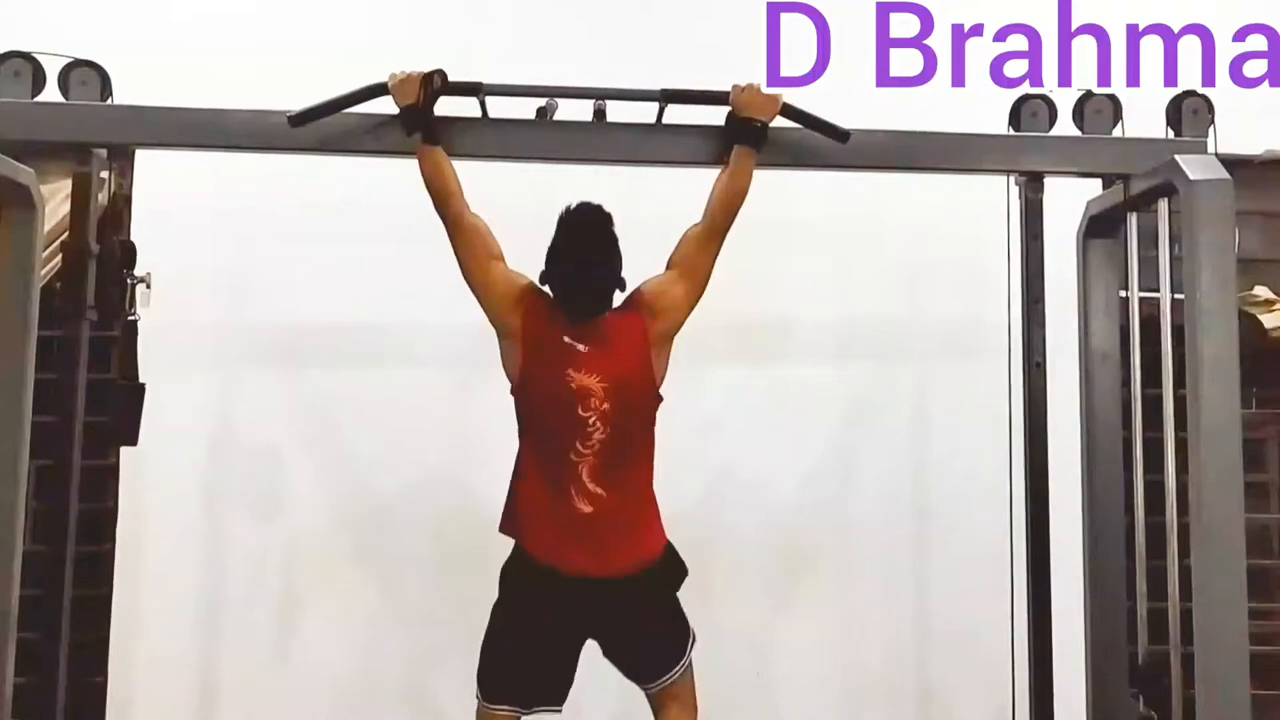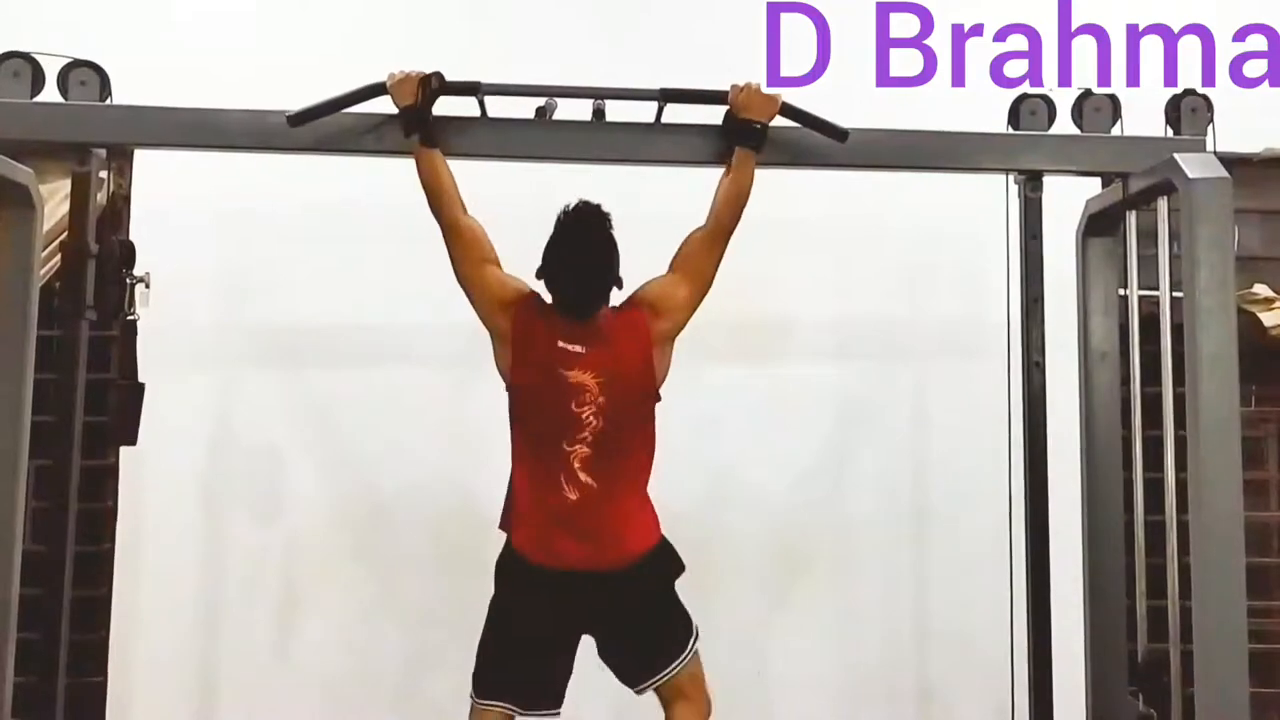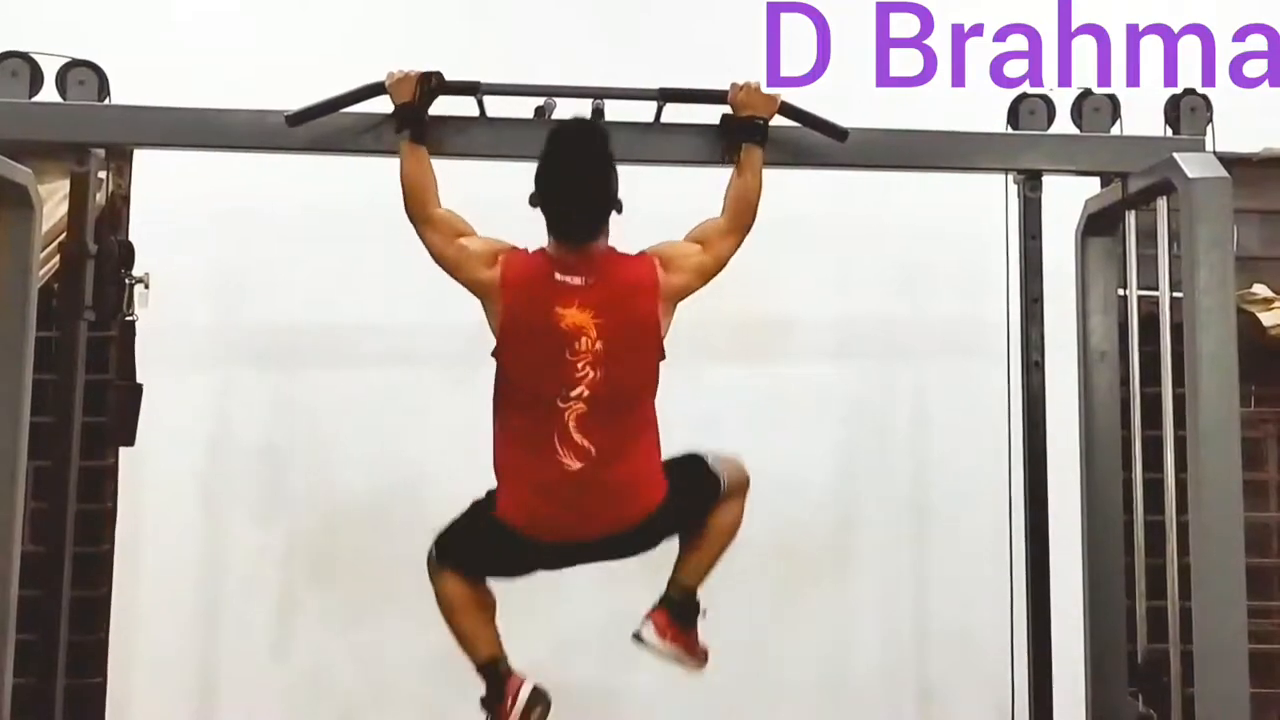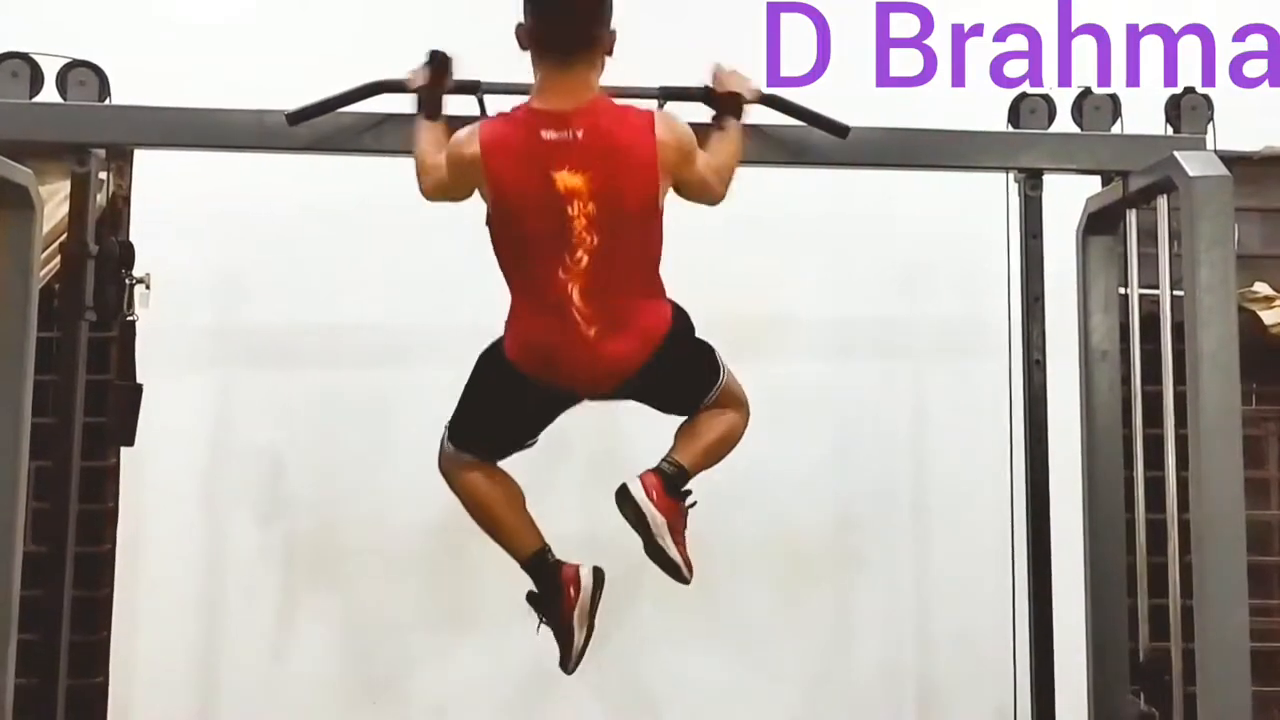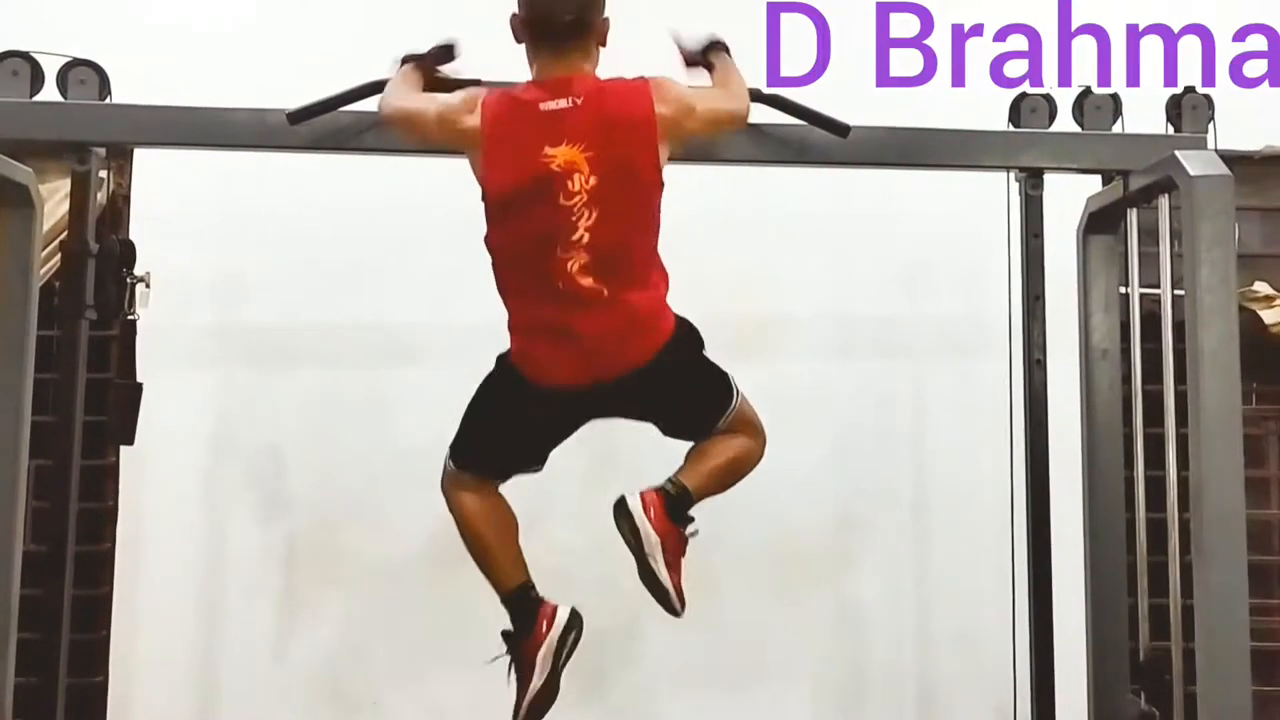
dt=0.2s
person 1, frame 1
left shoulder: (519, 324)
right shoulder: (651, 329)
left elbow: (458, 217)
right elbow: (713, 227)
left wrist: (420, 123)
right wrist: (746, 134)
left hip: (540, 574)
right hip: (635, 571)
person 1, frame 2
left shoulder: (513, 326)
right shoulder: (650, 330)
left elbow: (456, 223)
right elbow: (715, 232)
left wrist: (419, 125)
right wrist: (748, 135)
left hip: (535, 570)
right hip: (630, 567)
person 1, frame 3
left shoulder: (500, 278)
right shoulder: (656, 281)
left elbow: (426, 216)
right elbow: (733, 225)
left wrist: (413, 122)
right wrist: (753, 131)
left hip: (526, 525)
right hip: (633, 511)
left knee: (448, 563)
right knee: (730, 480)
right ankle: (675, 610)
person 1, frame 4
left shoulder: (487, 147)
right shoulder: (654, 136)
left elbow: (433, 176)
right elbow: (715, 182)
left wrist: (427, 103)
right wrist: (732, 108)
left hip: (532, 359)
right hip: (641, 348)
left knee: (461, 459)
right knee: (729, 406)
left ankle: (554, 579)
right ankle: (665, 482)
person 1, frame 5
left shoulder: (482, 117)
right shoulder: (649, 105)
left elbow: (398, 109)
right elbow: (731, 107)
left wrist: (414, 68)
left hip: (539, 366)
right hip: (645, 351)
left knee: (465, 482)
right knee: (743, 435)
left ankle: (531, 619)
right ankle: (666, 504)
